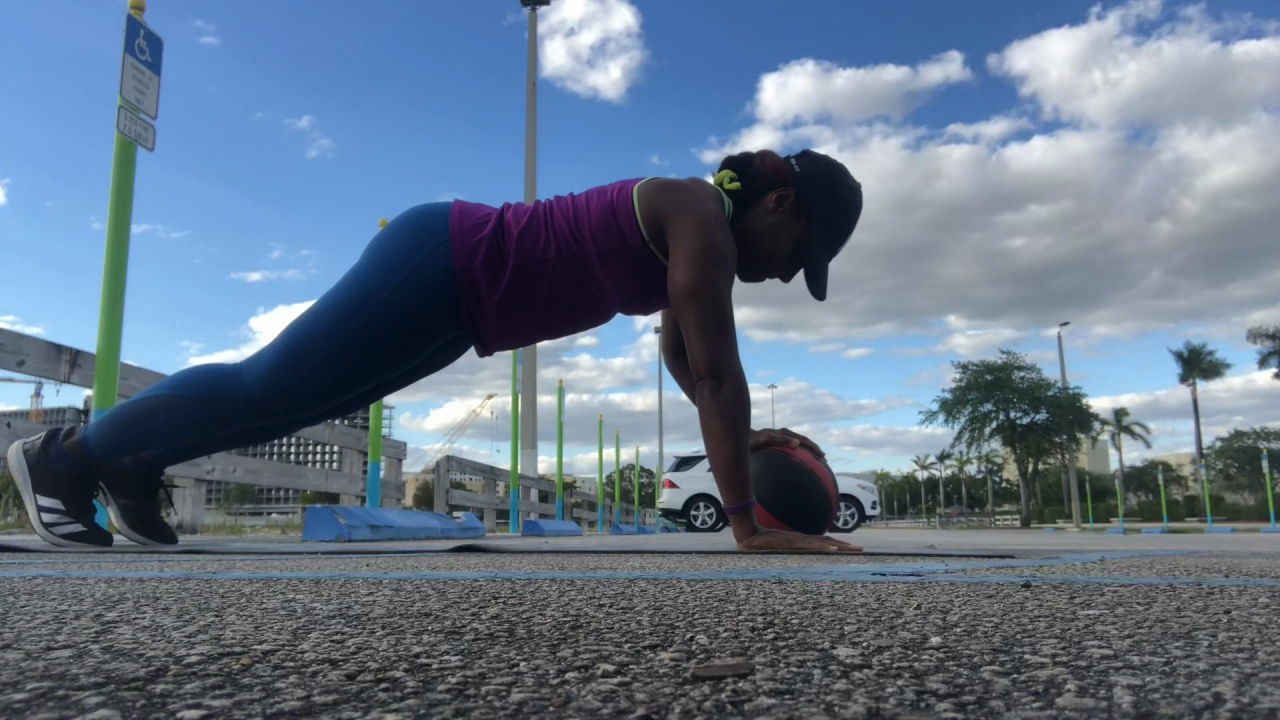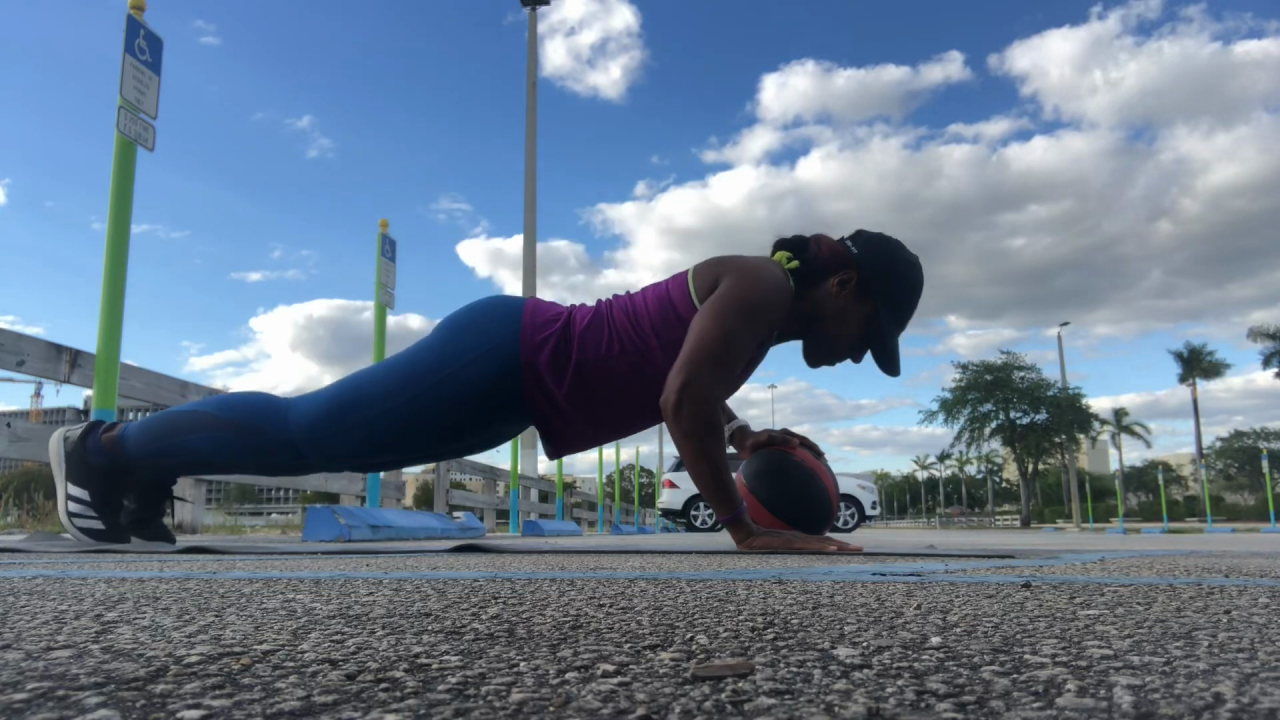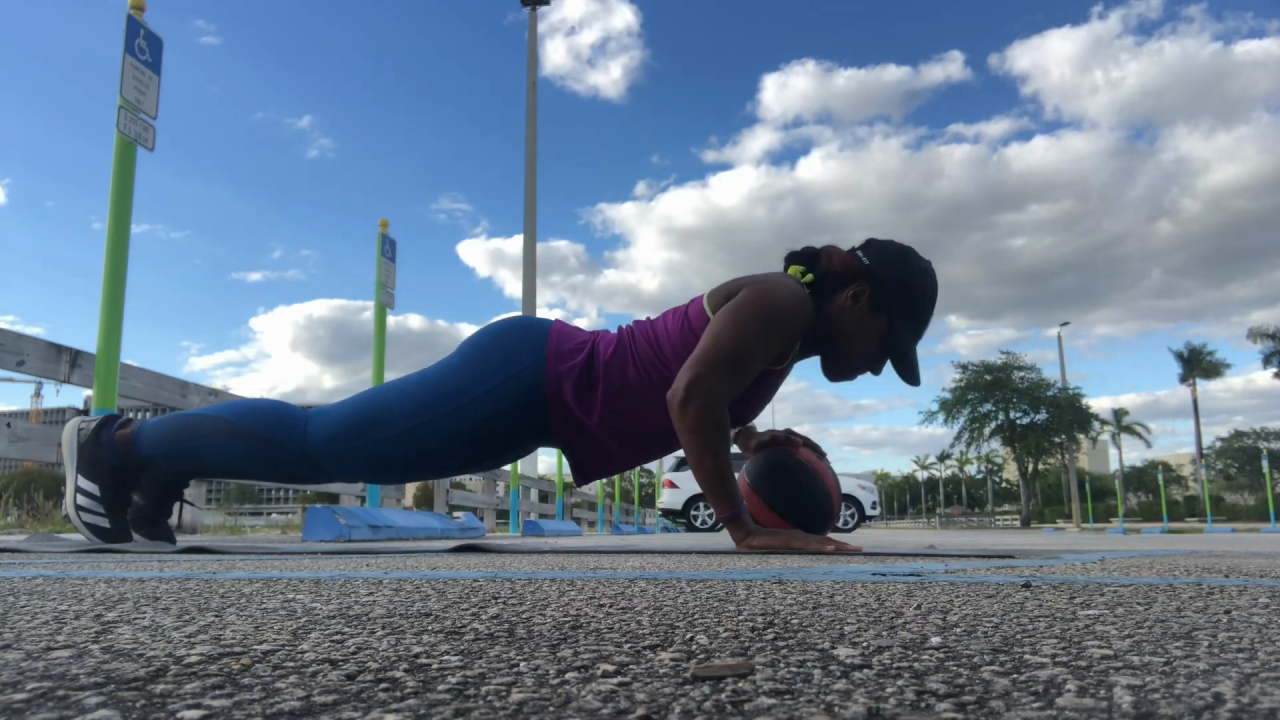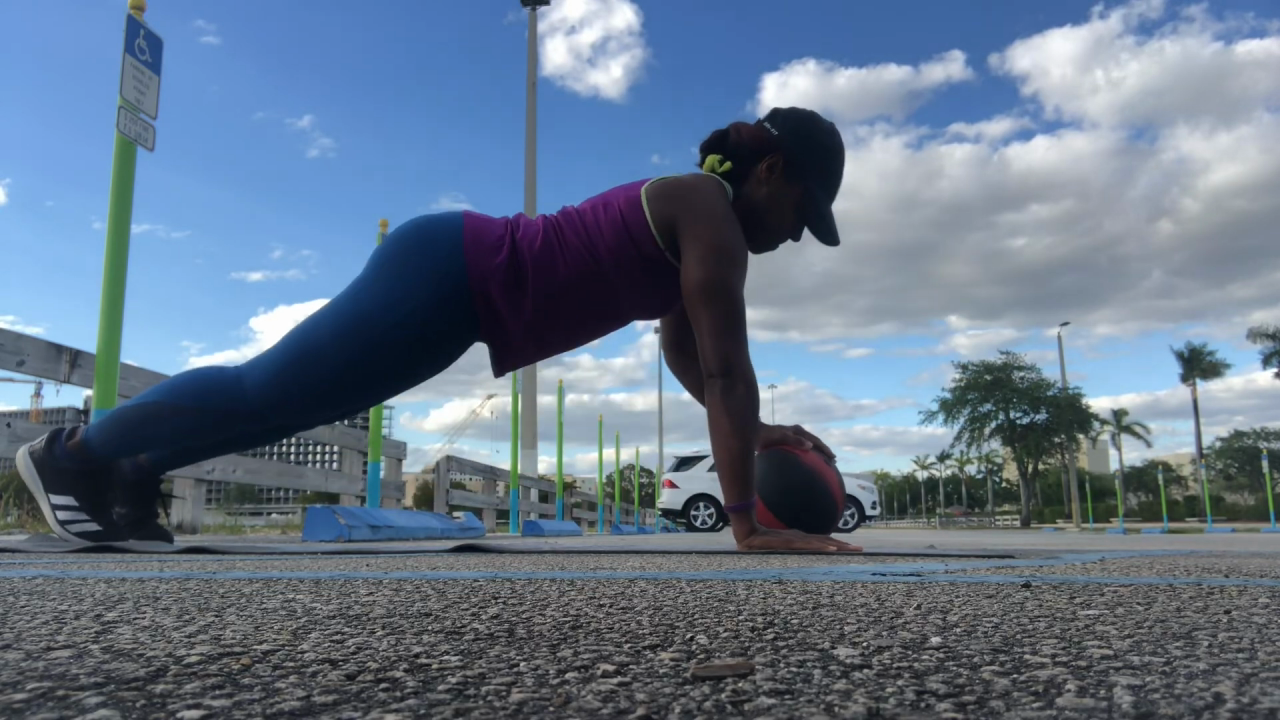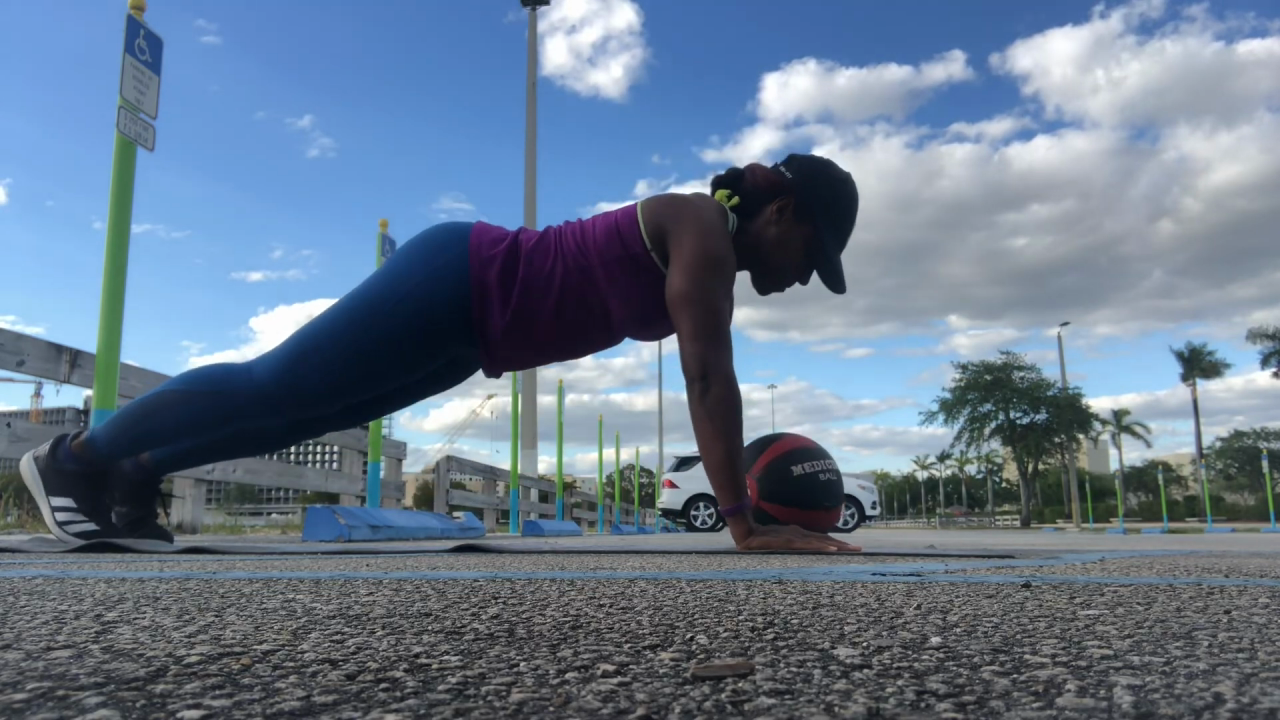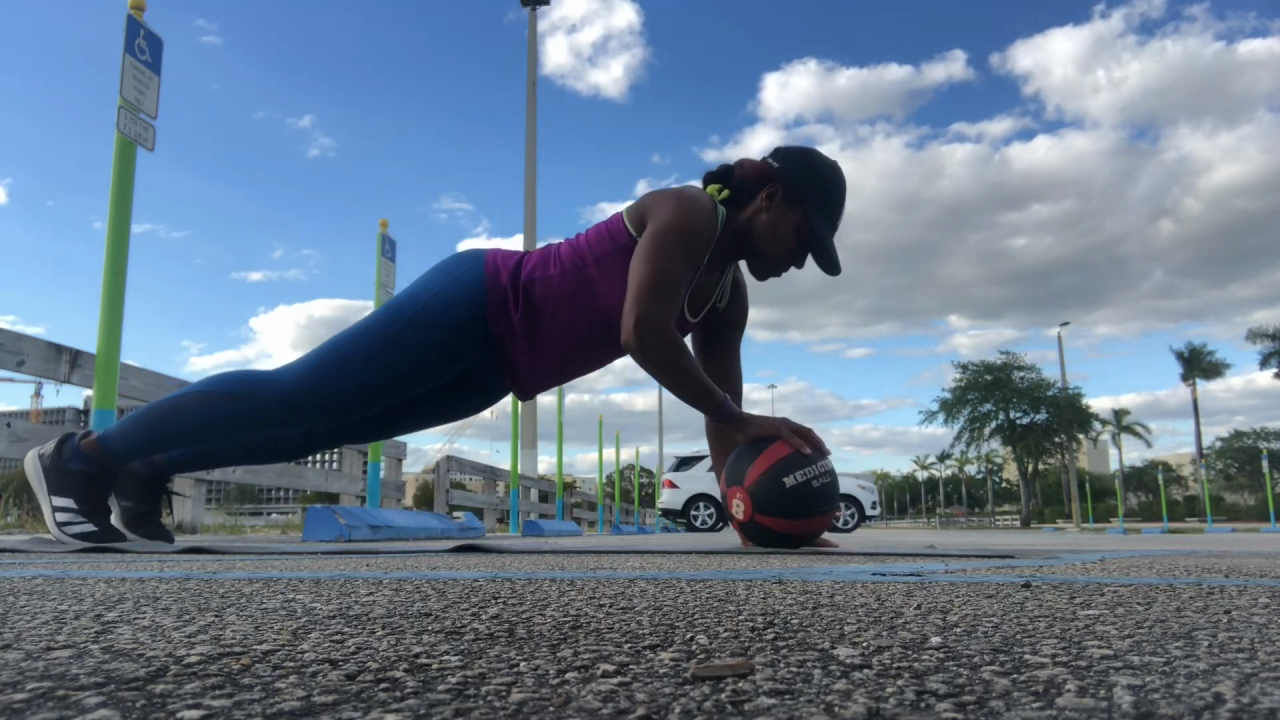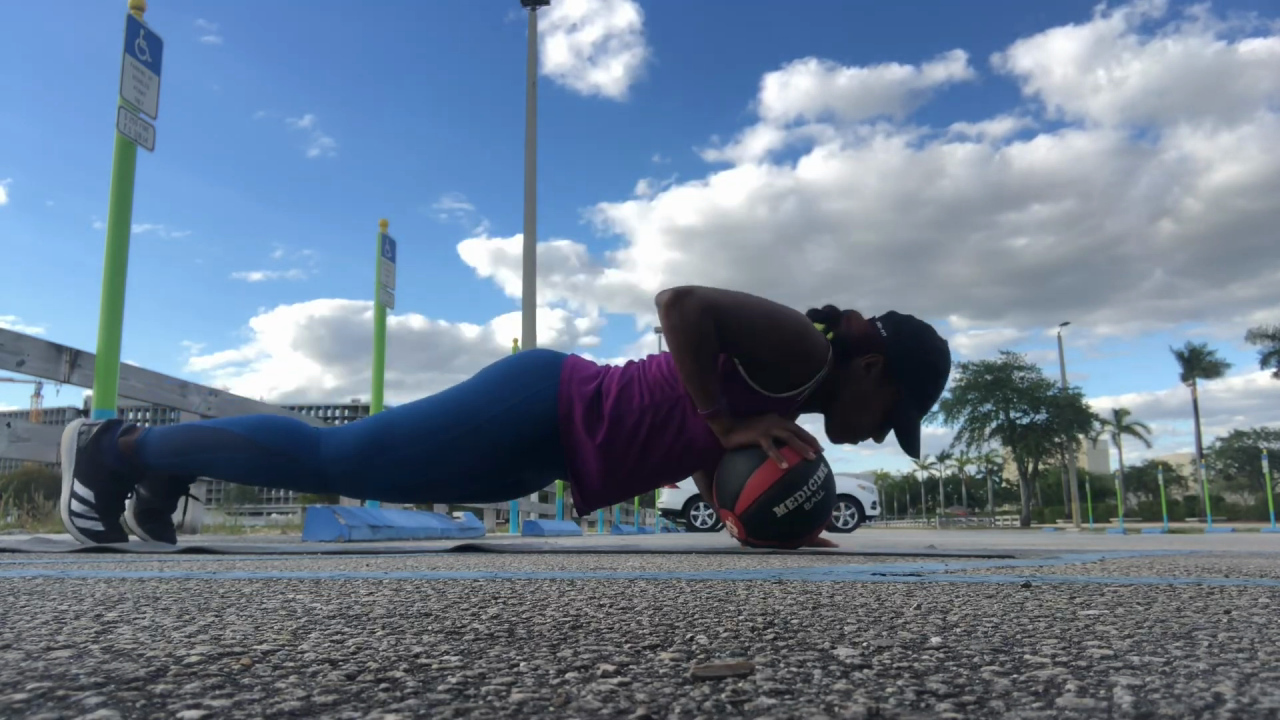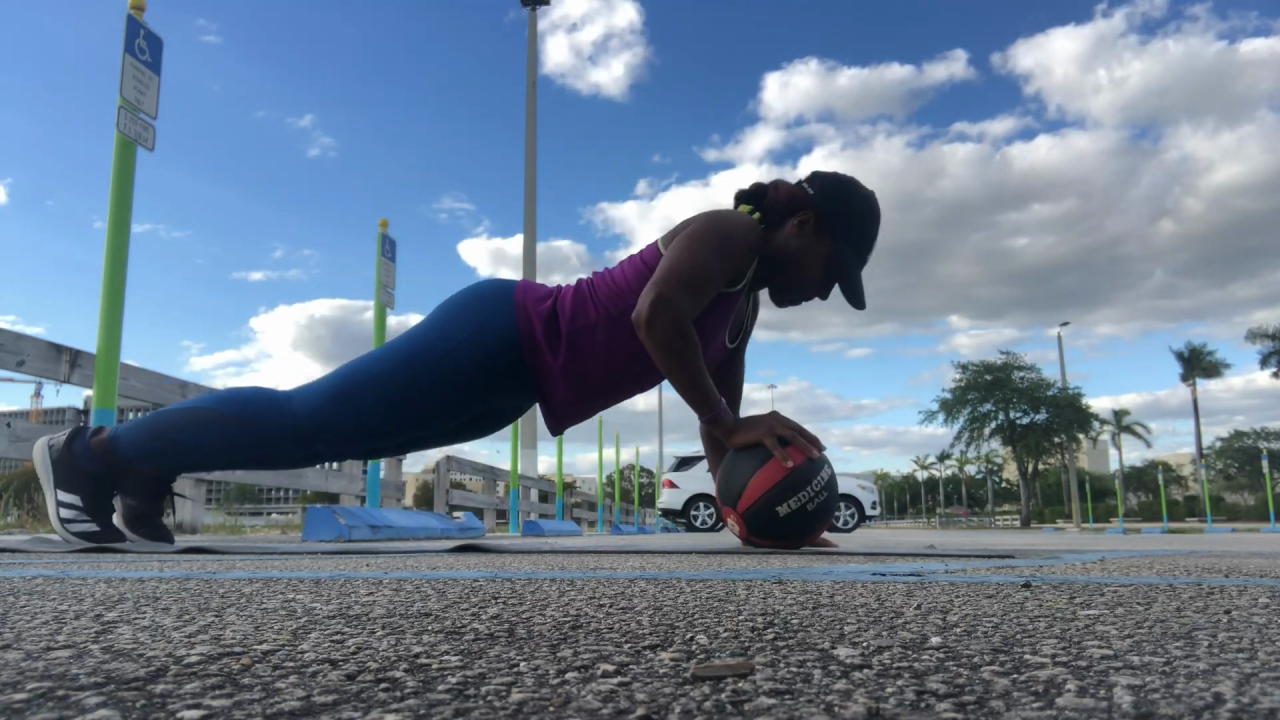
dt=0.7s
person 1, frame 1
left shoulder: (701, 233)
right shoulder: (704, 219)
left elbow: (683, 359)
right elbow: (716, 371)
left wrist: (741, 437)
right wrist: (746, 520)
left hip: (455, 295)
right hip: (440, 266)
left knee: (297, 397)
right knee: (265, 389)
left ankle: (138, 468)
person 1, frame 2
left shoulder: (759, 305)
right shoulder: (765, 286)
left elbow: (688, 384)
right elbow: (681, 401)
left wrist: (745, 436)
right wrist: (743, 529)
left hip: (519, 373)
right hip: (505, 364)
left knee: (317, 436)
right knee: (301, 432)
left ankle: (151, 472)
right ankle: (105, 447)
person 1, frame 3
left shoulder: (782, 330)
right shoulder: (782, 303)
right elbow: (686, 402)
left wrist: (750, 436)
right wrist: (742, 527)
left hip: (542, 390)
right hip: (524, 383)
left knee: (328, 446)
right knee: (315, 438)
left ankle: (160, 468)
right ankle: (115, 443)
person 1, frame 4
left shoulder: (692, 220)
right shoulder: (711, 209)
left elbow: (684, 353)
right elbow: (725, 369)
left wrist: (751, 430)
right wrist: (746, 521)
left hip: (463, 283)
right hip: (447, 279)
left knee: (283, 399)
right knee: (263, 391)
left ankle: (132, 473)
right ankle: (73, 453)
person 1, frame 5
left shoulder: (713, 276)
right shoulder: (701, 228)
left elbow: (715, 396)
right elbow: (708, 381)
left wrist: (747, 500)
right wrist: (743, 522)
left hip: (471, 333)
right hip: (452, 280)
left knee: (309, 411)
right knee: (272, 386)
left ankle: (136, 475)
right ankle: (73, 457)
person 1, frame 6
left shoulder: (726, 290)
right shoulder: (686, 212)
left elbow: (720, 406)
right elbow: (643, 337)
right wrist: (738, 417)
left hip: (495, 367)
right hip: (473, 307)
left knee: (323, 427)
right knee: (289, 398)
left ankle: (147, 473)
right ankle: (80, 457)
person 1, frame 7
left shoulder: (783, 392)
right shoulder: (801, 350)
left elbow: (709, 472)
right elbow: (680, 299)
right wrist: (728, 423)
left hip: (546, 442)
right hip: (537, 413)
left knee: (343, 460)
right knee: (329, 459)
left ankle: (164, 468)
right ankle: (116, 445)
person 1, frame 8
left shoulder: (744, 301)
right shoulder: (731, 233)
left elbow: (718, 420)
right elbow: (653, 312)
left wrist: (747, 449)
right wrist: (721, 419)
left hip: (511, 382)
right hip: (499, 337)
left knee: (317, 431)
right knee: (302, 420)
left ankle: (150, 472)
right ankle: (92, 452)
